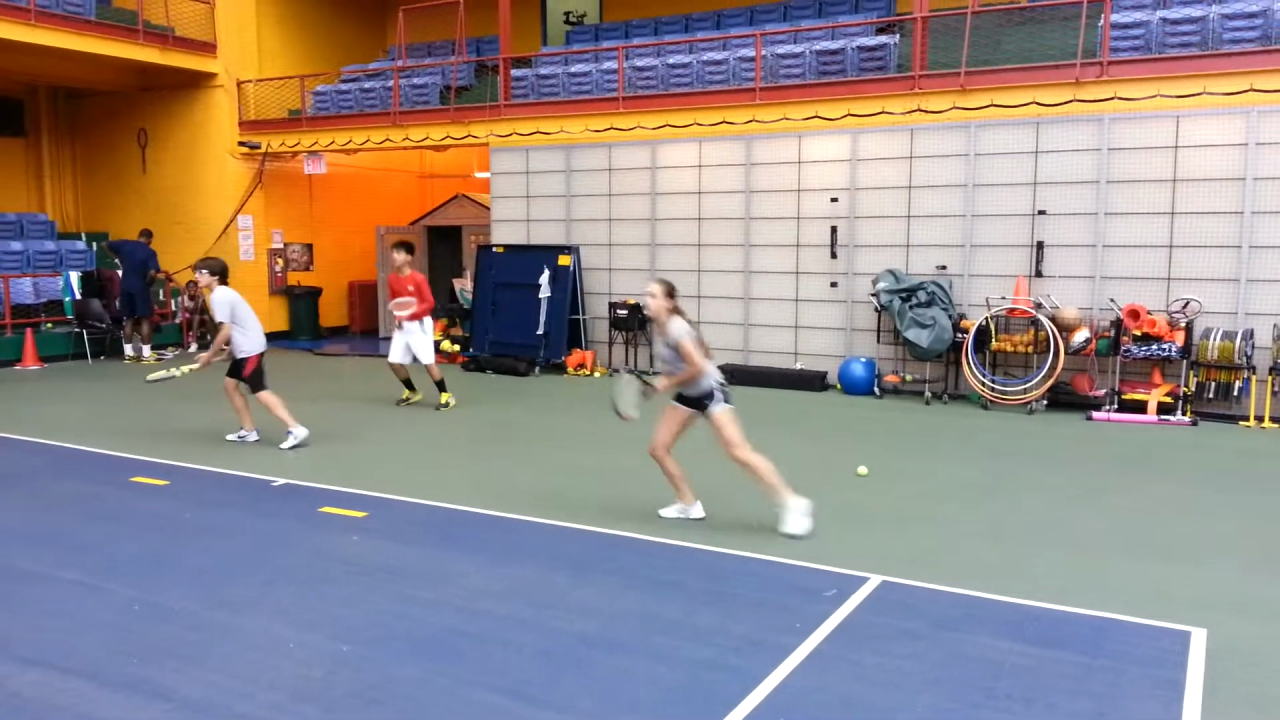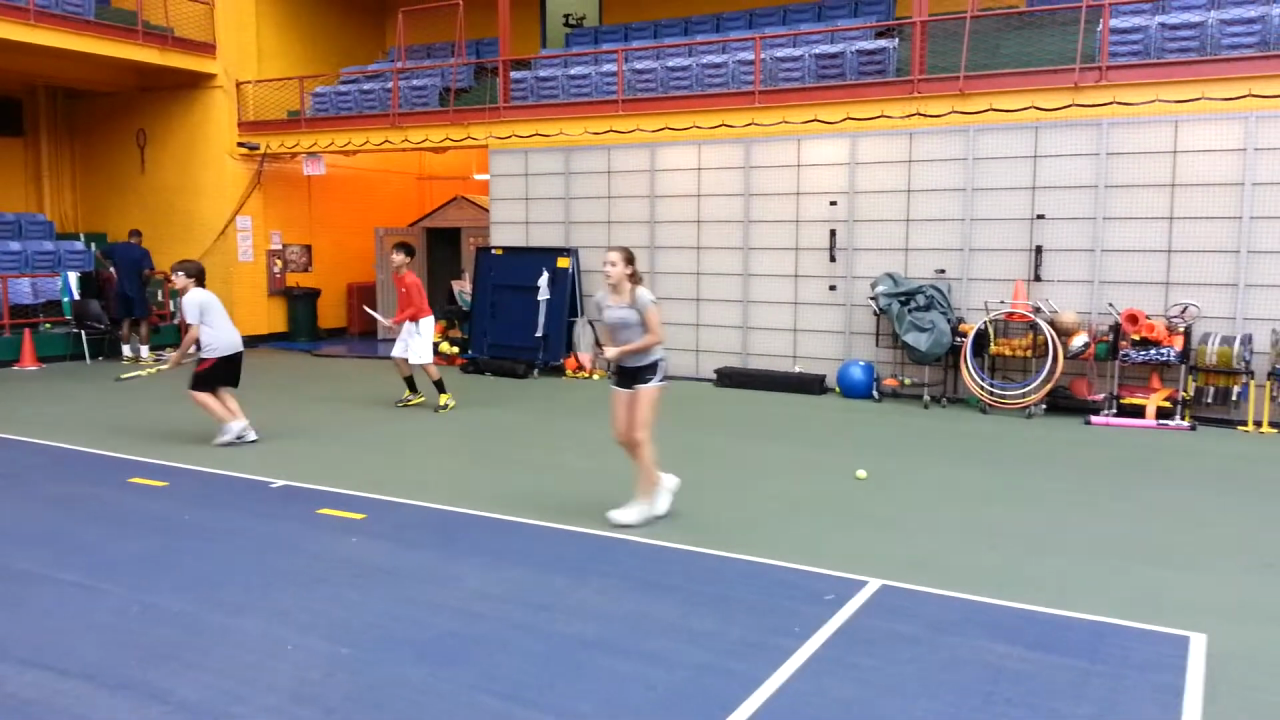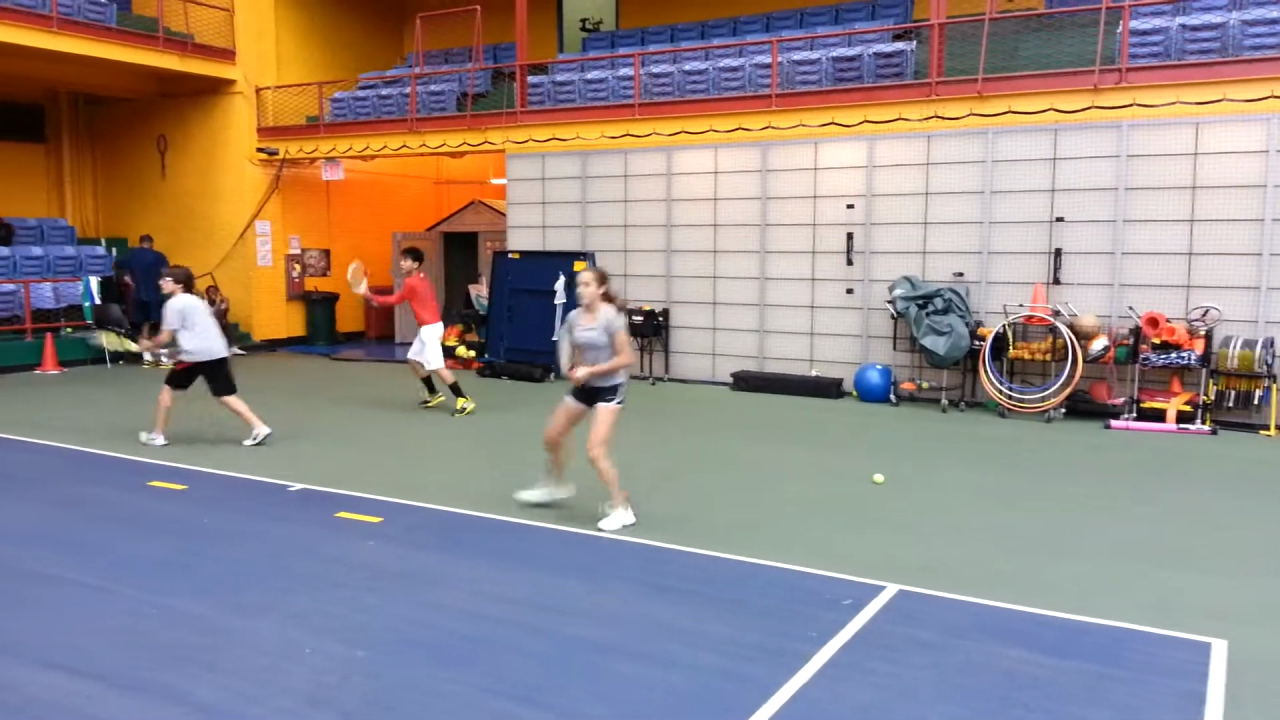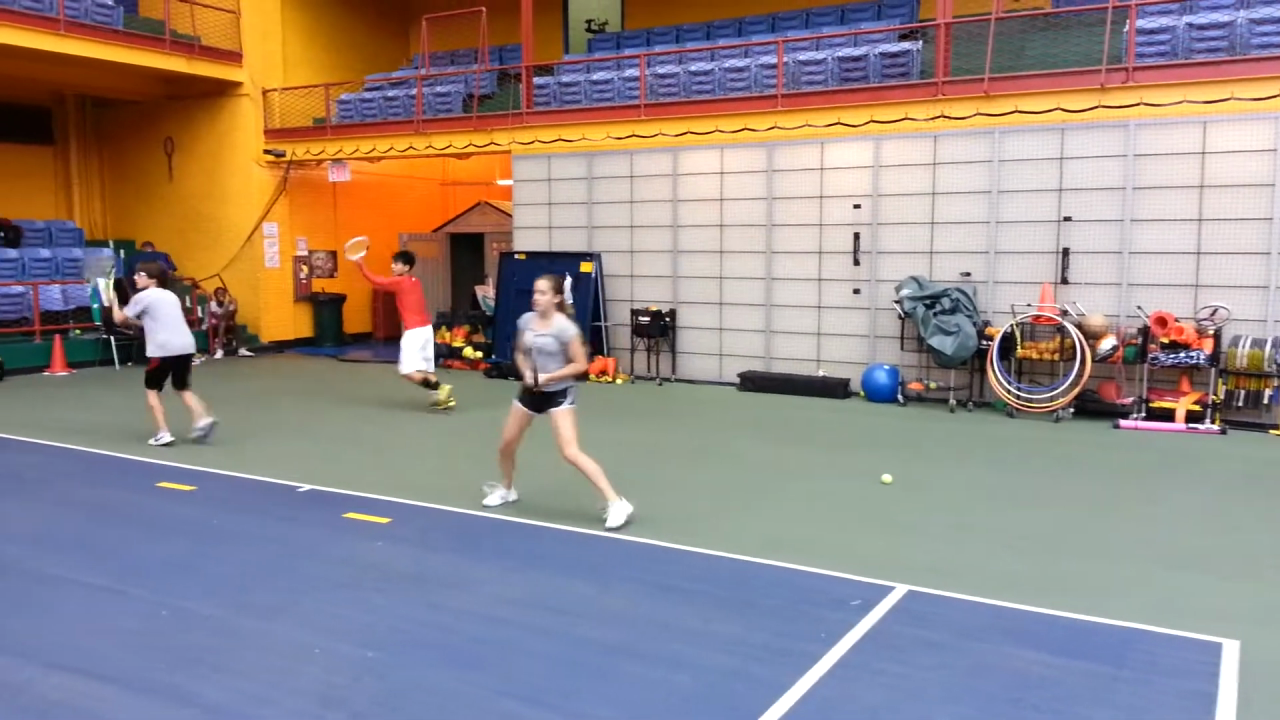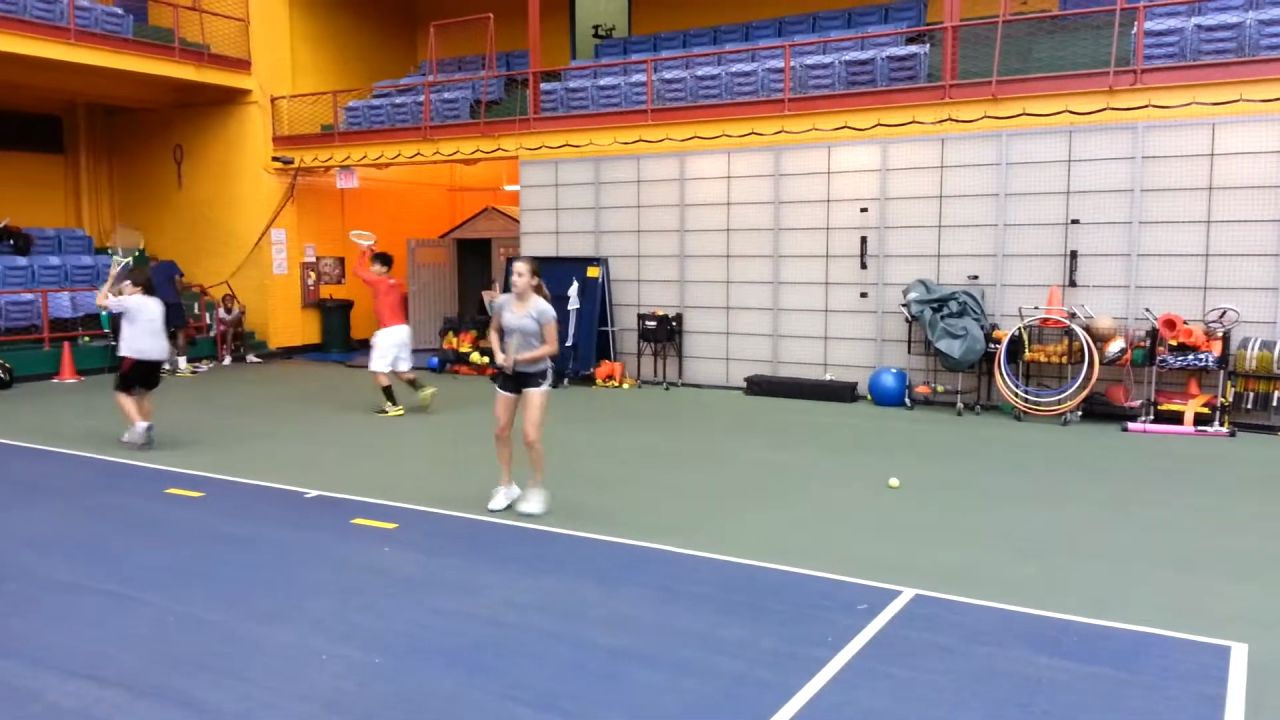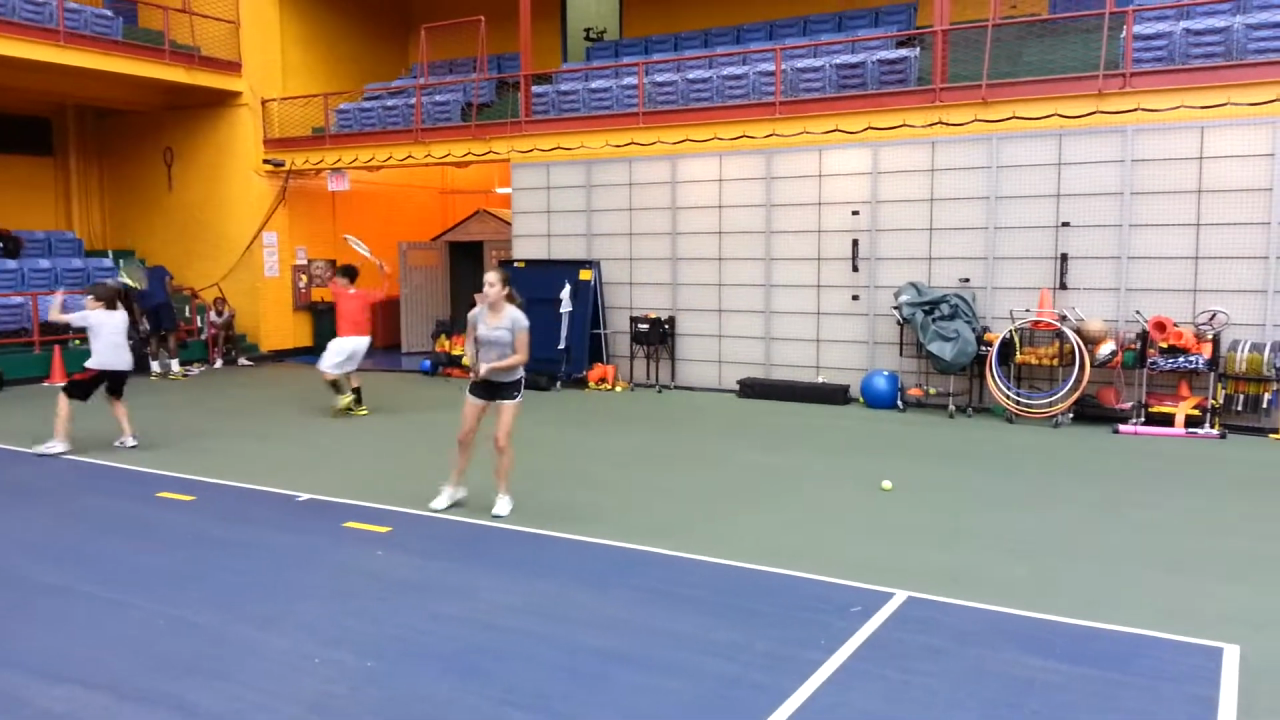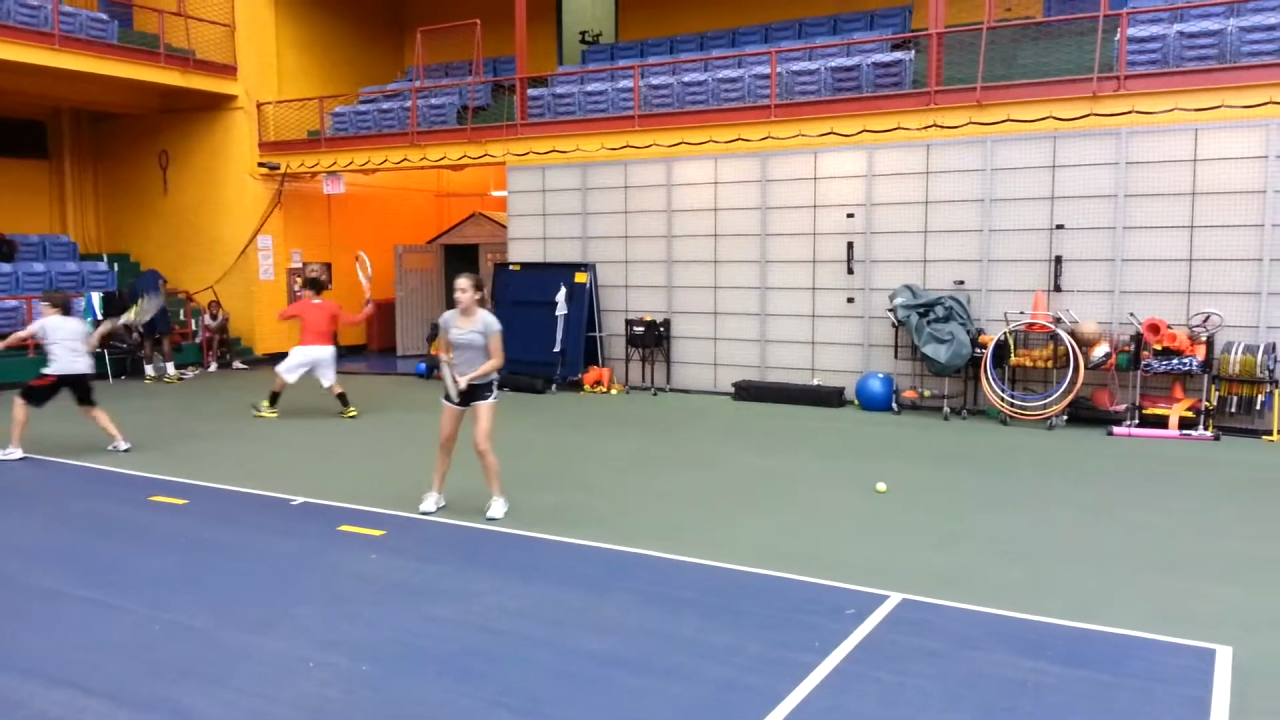
dt=0.2s
person 1, frame 1
left shoulder: (676, 328)
right shoulder: (658, 328)
left elbow: (698, 367)
left wrist: (671, 382)
right wrist: (665, 379)
left hip: (710, 390)
right hip: (686, 393)
left knee: (740, 453)
right knee: (658, 448)
left ankle: (792, 503)
right ankle: (688, 503)
person 1, frame 2
left shoulder: (641, 296)
right shoulder: (602, 298)
left elbow: (656, 337)
left wrist: (621, 350)
right wrist: (608, 350)
left hip: (648, 367)
right hip: (623, 368)
left knee: (639, 436)
right knee: (623, 436)
left ankle: (645, 499)
right ankle: (660, 481)
person 1, frame 3
left shoulder: (612, 319)
right shoulder: (574, 318)
left elbow: (626, 358)
left wrist: (591, 371)
right wrist: (574, 369)
left hip: (609, 388)
right hip: (584, 387)
left knee: (595, 452)
right knee: (550, 438)
left ankle: (622, 509)
right ankle: (555, 486)
person 1, frame 4
left shoulder: (565, 327)
right shoulder: (525, 321)
left elbow: (580, 365)
left wrist: (548, 377)
right wrist: (526, 372)
left hip: (558, 393)
right hip: (532, 392)
left knee: (571, 453)
right knee: (506, 445)
left ankle: (616, 503)
right ankle: (506, 490)
person 1, frame 5
left shoulder: (543, 309)
right shoulder: (502, 302)
left elbow: (551, 347)
right elbow: (494, 331)
left wrist: (520, 357)
right wrist: (499, 353)
left hip: (536, 374)
right hip: (509, 373)
left knee: (530, 437)
right knee: (501, 433)
left ankle: (536, 490)
right ankle: (507, 487)
person 1, frame 6
left shoulder: (517, 318)
right shoulder: (476, 314)
left elbow: (522, 357)
left wrist: (491, 366)
right wrist: (472, 363)
left hip: (509, 383)
right hip: (482, 381)
left knee: (501, 442)
right knee: (464, 436)
left ankle: (504, 496)
right ankle: (453, 488)
person 1, frame 7
left shoulder: (488, 321)
right shoulder: (447, 318)
left elbow: (497, 360)
right elbow: (443, 351)
left wrist: (470, 377)
right wrist: (451, 373)
left hip: (483, 386)
right hip: (457, 386)
left knee: (482, 445)
right knee: (445, 442)
left ankle: (498, 499)
right ankle: (436, 495)
